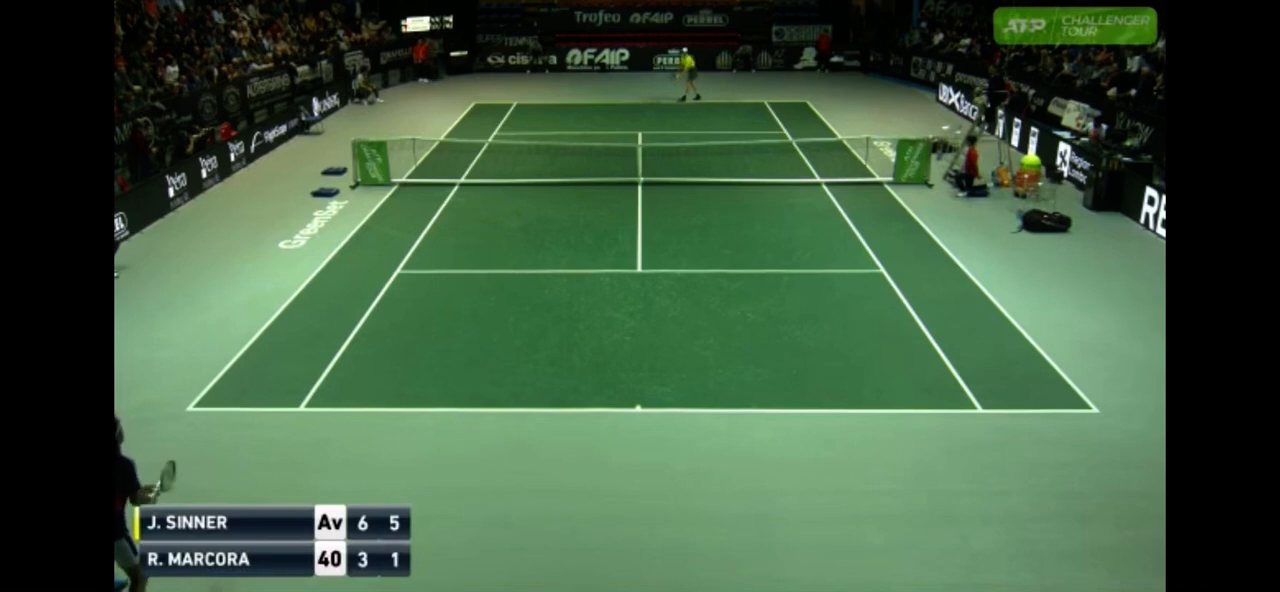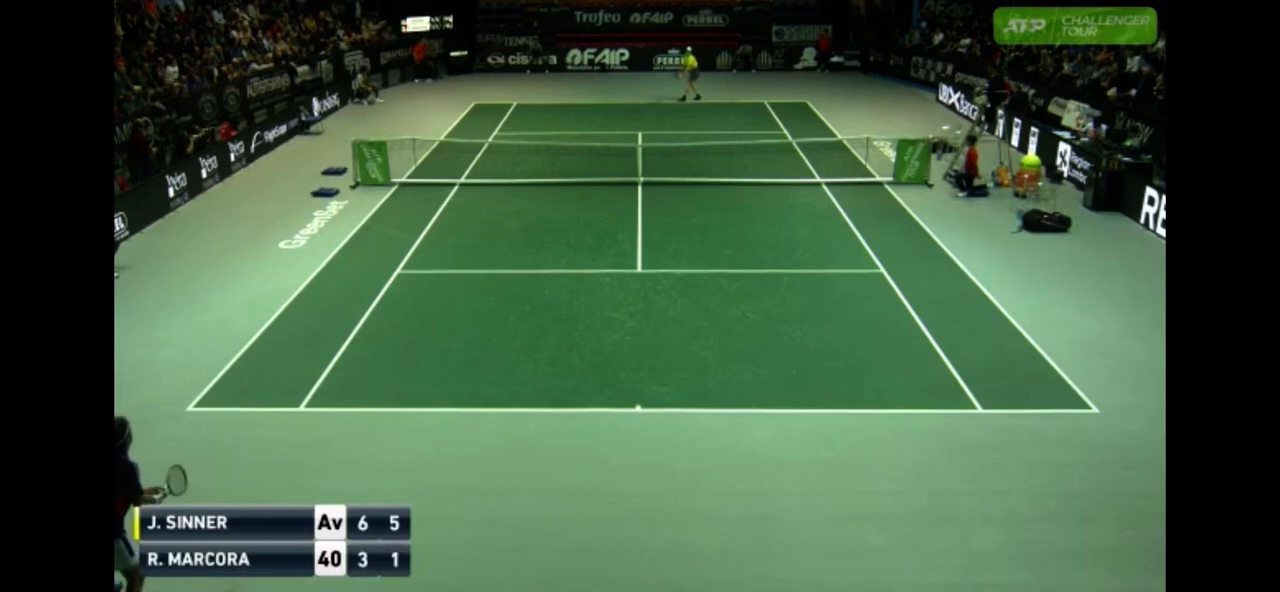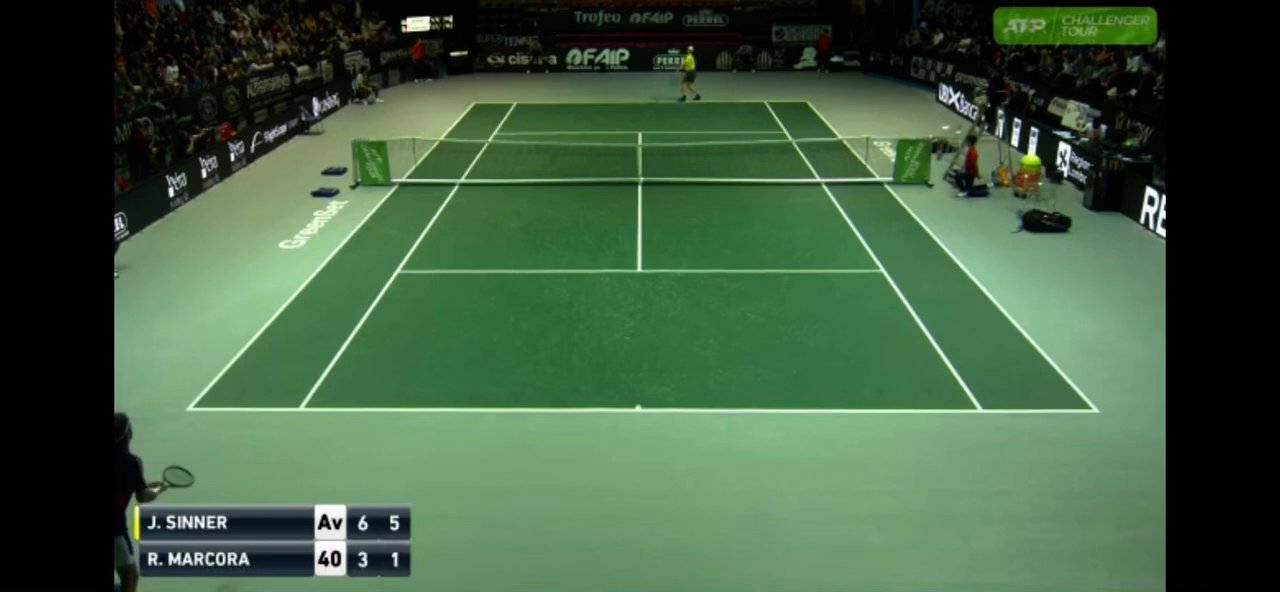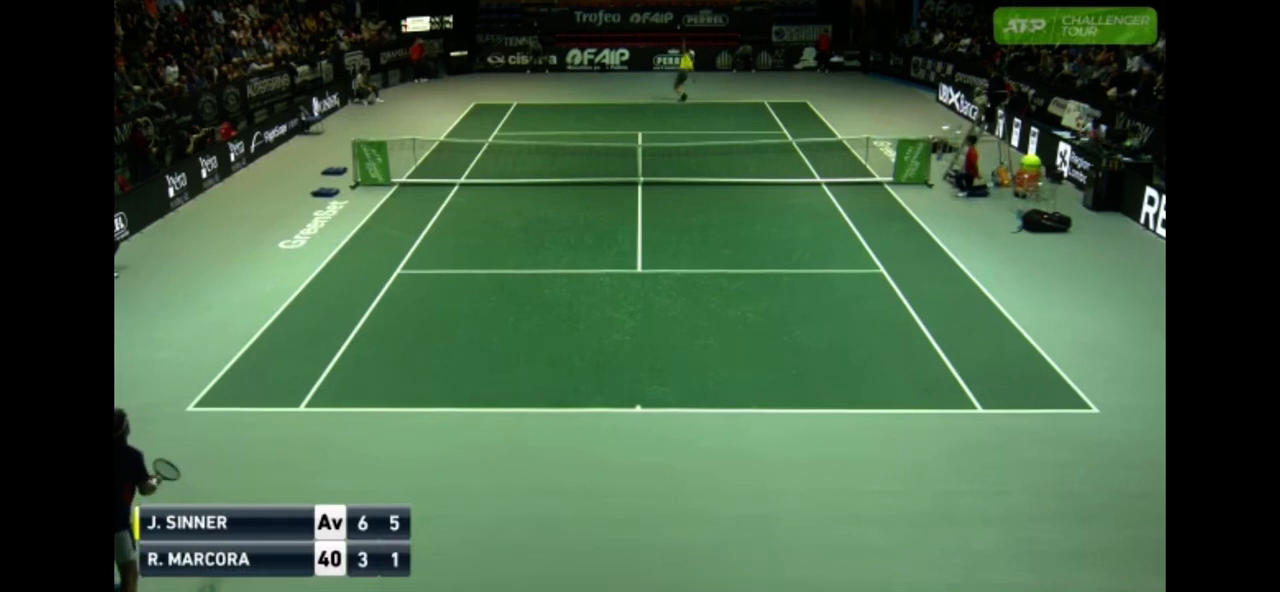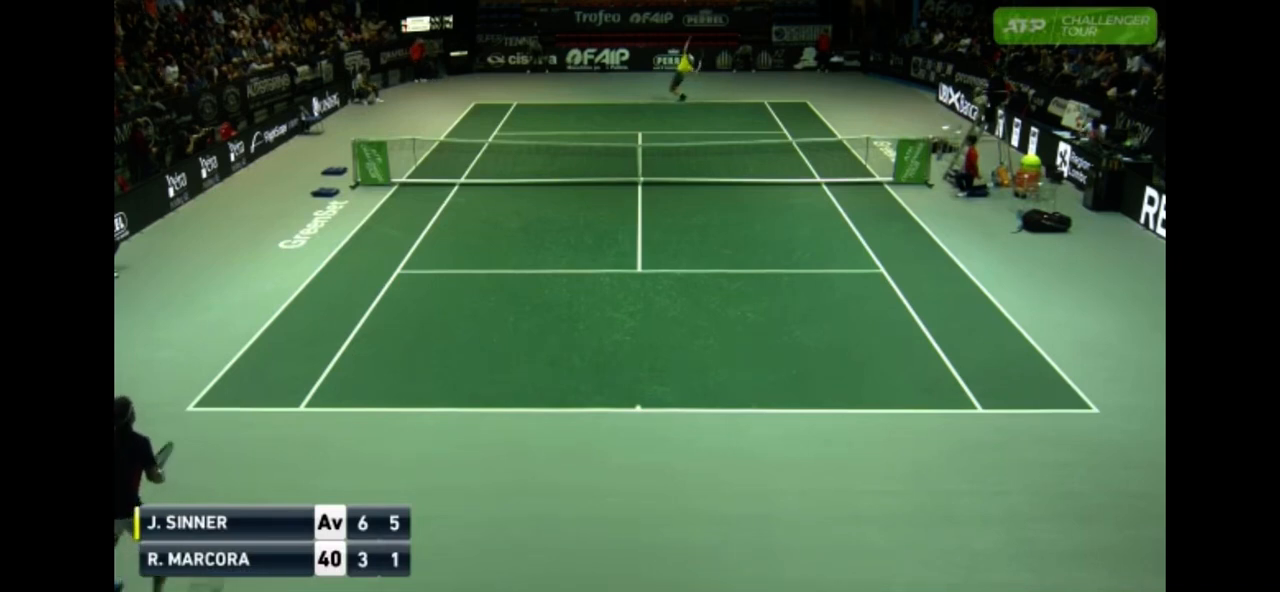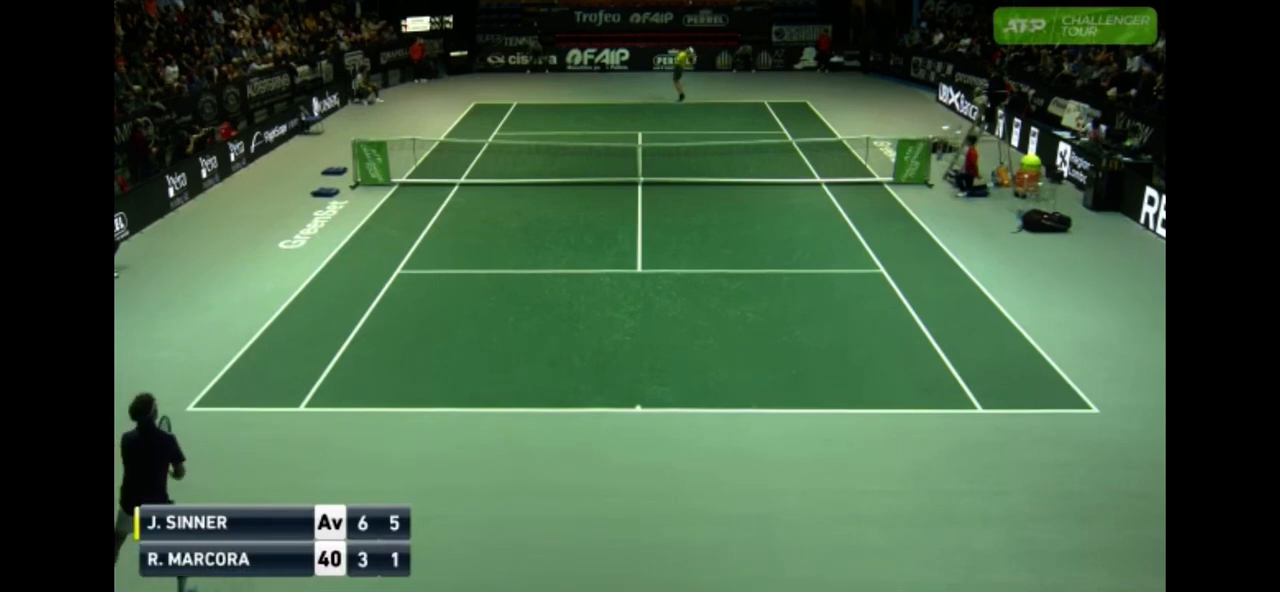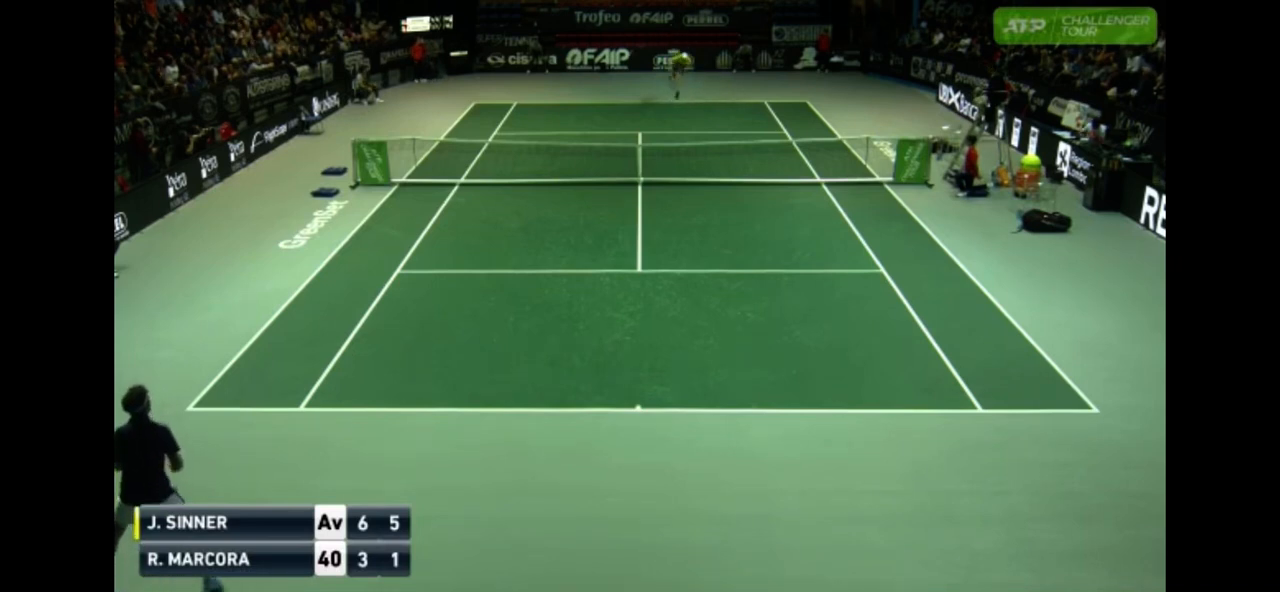
dt=0.3s
person 1, frame 1
right shoulder: (124, 464)
right elbow: (136, 499)
left wrist: (140, 490)
right wrist: (151, 496)
right hip: (116, 530)
right knee: (139, 576)
person 1, frame 2
right shoulder: (127, 467)
right elbow: (138, 502)
left wrist: (143, 491)
right wrist: (156, 498)
right hip: (114, 531)
right knee: (135, 576)
person 1, frame 3
right shoulder: (130, 461)
right elbow: (142, 497)
left wrist: (146, 486)
right wrist: (157, 491)
right hip: (115, 526)
right knee: (130, 575)
person 1, frame 4
right shoulder: (132, 455)
right elbow: (144, 489)
left wrist: (146, 479)
right wrist: (154, 482)
right hip: (118, 521)
right knee: (130, 572)
person 1, frame 5
right shoulder: (140, 442)
right elbow: (153, 477)
right wrist: (160, 473)
left hip: (113, 506)
right hip: (129, 508)
left knee: (114, 538)
person 1, frame 6
left shoulder: (127, 439)
right shoulder: (167, 439)
right elbow: (180, 473)
right wrist: (169, 469)
left hip: (130, 503)
right hip: (157, 505)
left knee: (117, 540)
person 1, frame 7
left shoulder: (120, 434)
right shoulder: (161, 431)
left elbow: (117, 466)
right elbow: (178, 465)
left hip: (131, 497)
right hip: (160, 495)
left knee: (116, 533)
